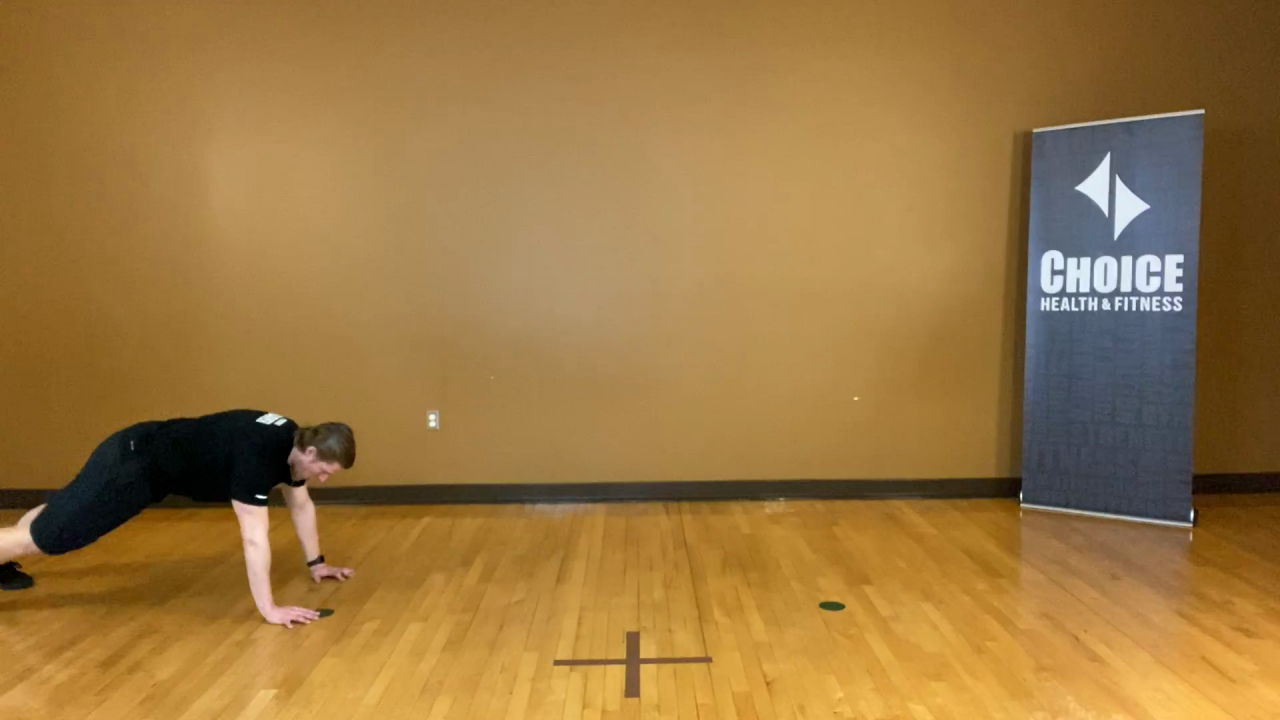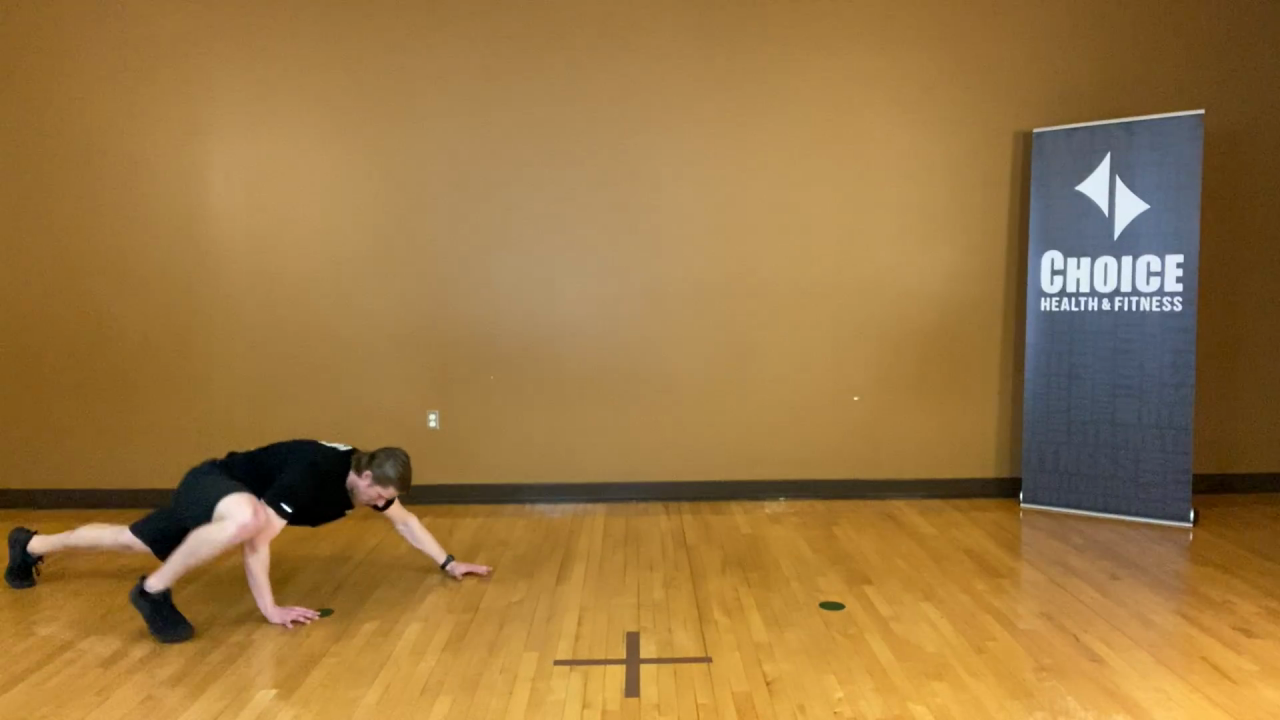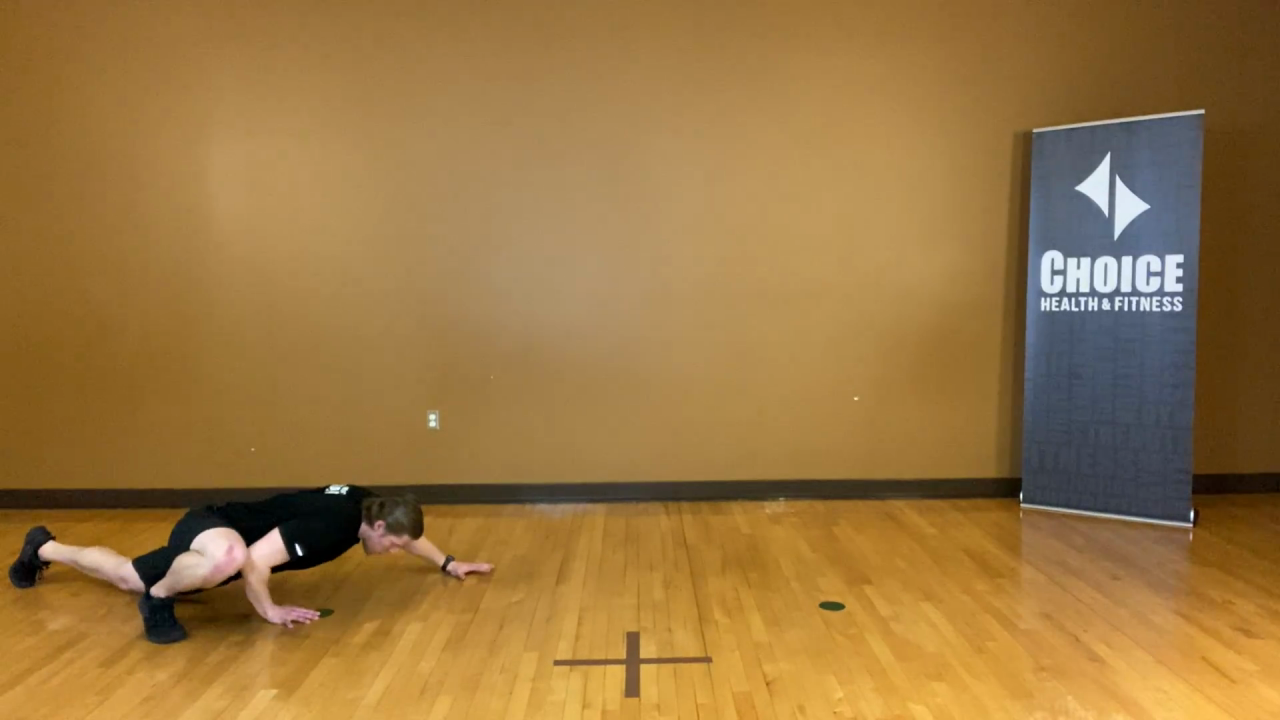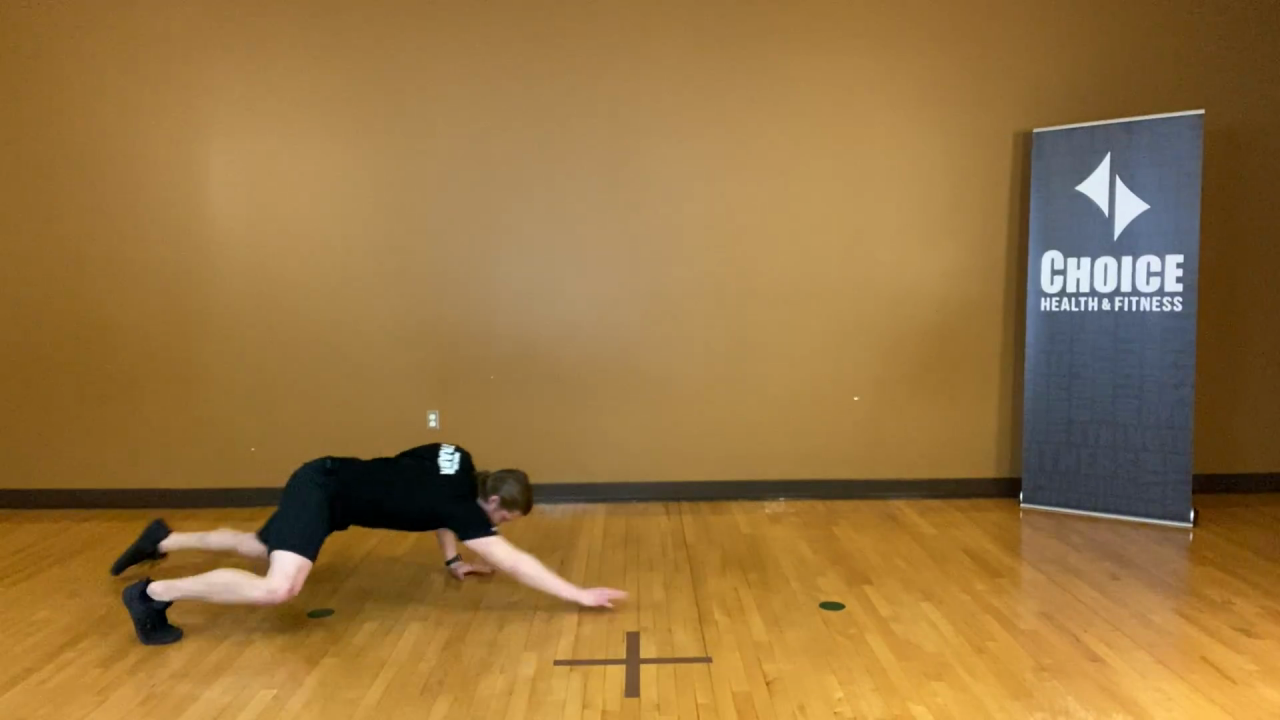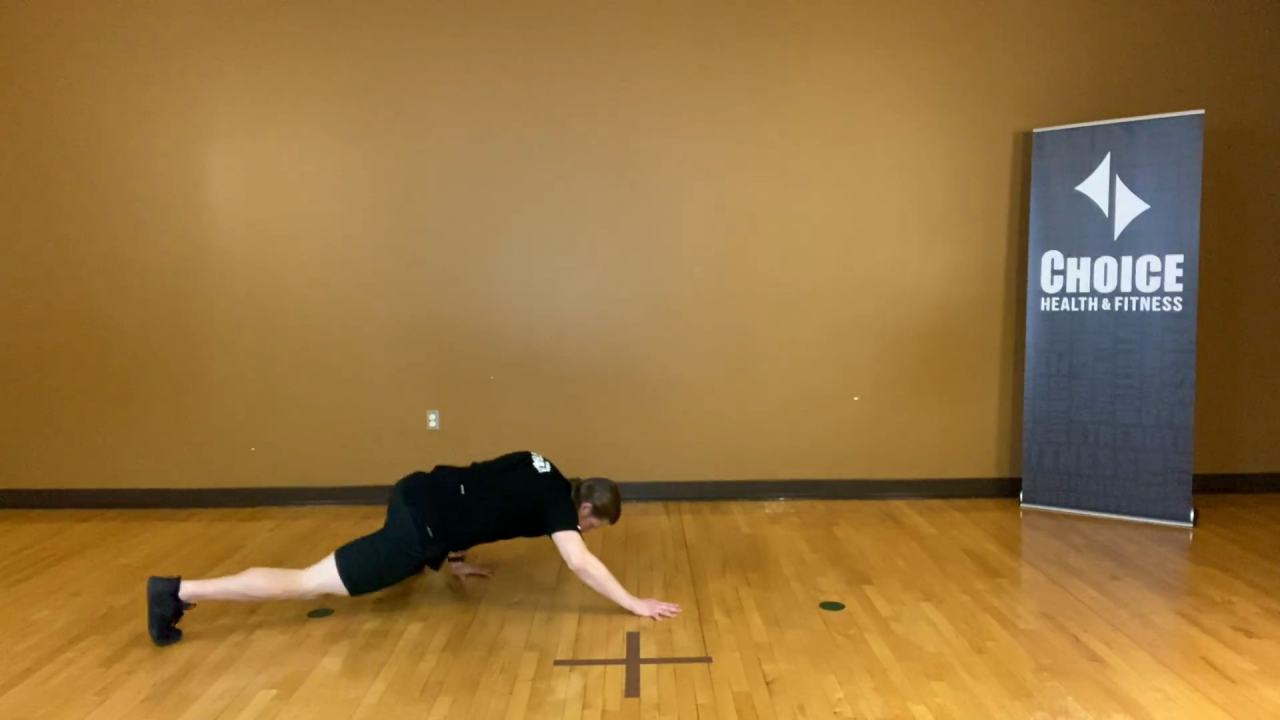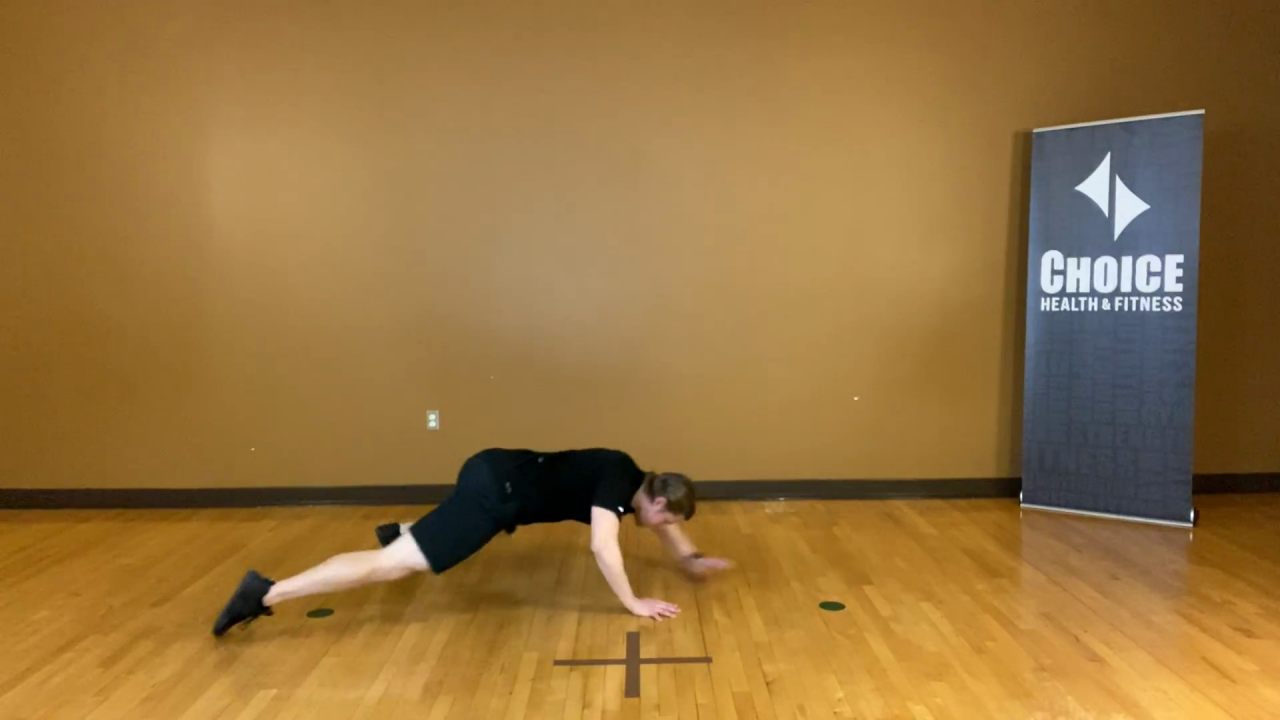
dt=0.7s
person 1, frame 1
left shoulder: (292, 442)
right shoulder: (258, 455)
left elbow: (301, 505)
right elbow: (254, 538)
left wrist: (315, 562)
right wrist: (269, 610)
left hip: (146, 457)
right hip: (131, 464)
left knee: (60, 516)
right knee: (39, 536)
person 1, frame 2
left shoulder: (365, 475)
right shoulder: (310, 474)
left elbow: (404, 518)
right elbow: (259, 534)
left wrist: (447, 563)
right wrist: (269, 609)
left hip: (222, 491)
right hip: (208, 484)
left knee: (131, 539)
right knee: (245, 517)
right ankle: (154, 591)
person 1, frame 3
left shoulder: (366, 506)
right shoulder: (329, 526)
left elbow: (406, 532)
right elbow: (254, 559)
left wrist: (448, 563)
right wrist: (270, 611)
left hip: (218, 534)
right hip: (206, 530)
left knee: (125, 574)
right knee: (228, 556)
left ankle: (44, 547)
right ankle: (159, 600)
person 1, frame 4
left shoulder: (459, 461)
right shoulder: (460, 504)
right elbow: (508, 559)
left wrist: (451, 559)
right wrist: (576, 593)
left hip: (323, 480)
right hip: (320, 492)
left knee: (258, 547)
right knee: (277, 588)
left ankle: (163, 542)
right ankle: (152, 594)
person 1, frame 5
left shoulder: (537, 470)
right shoulder: (556, 501)
right elbow: (580, 562)
left wrist: (458, 560)
right wrist: (634, 603)
left hip: (416, 489)
right hip: (417, 532)
right knee: (309, 583)
right ankle: (176, 591)
person 1, frame 6
left shoulder: (632, 480)
right shoulder: (616, 477)
left elbow: (661, 522)
right elbow: (604, 546)
left wrist: (690, 557)
right wrist: (633, 602)
left hip: (492, 474)
right hip: (492, 491)
right knee: (389, 563)
left ankle: (408, 531)
right ankle: (265, 594)
